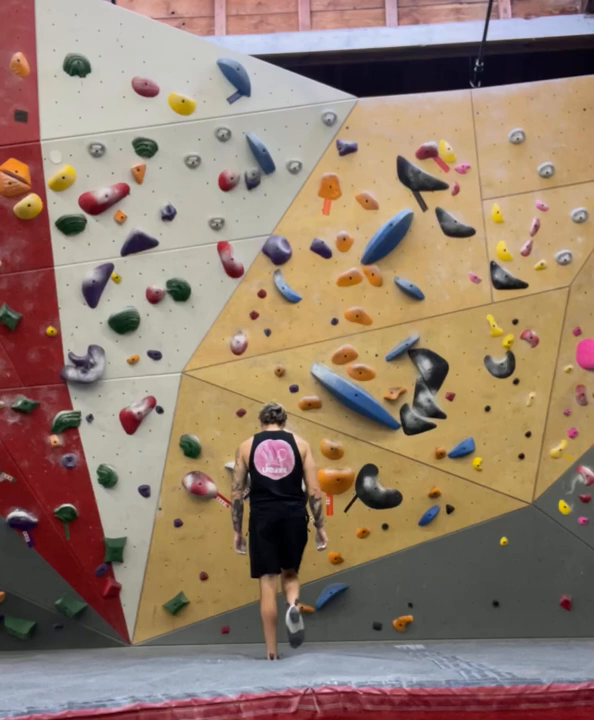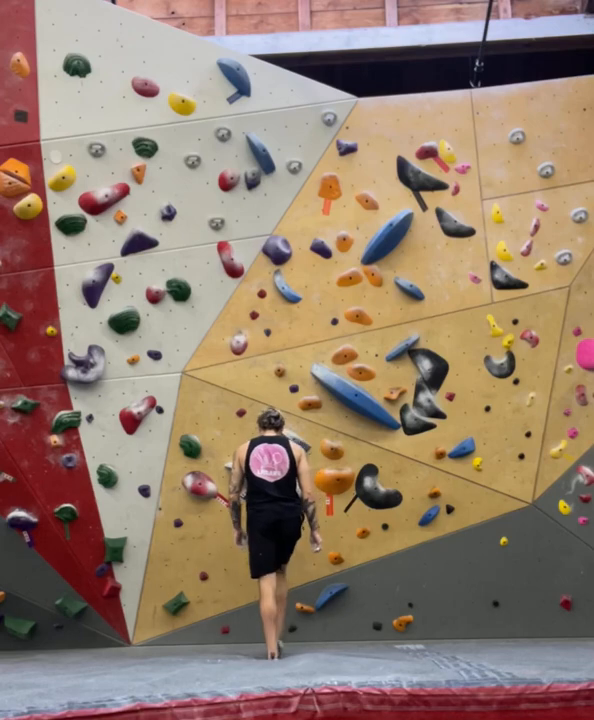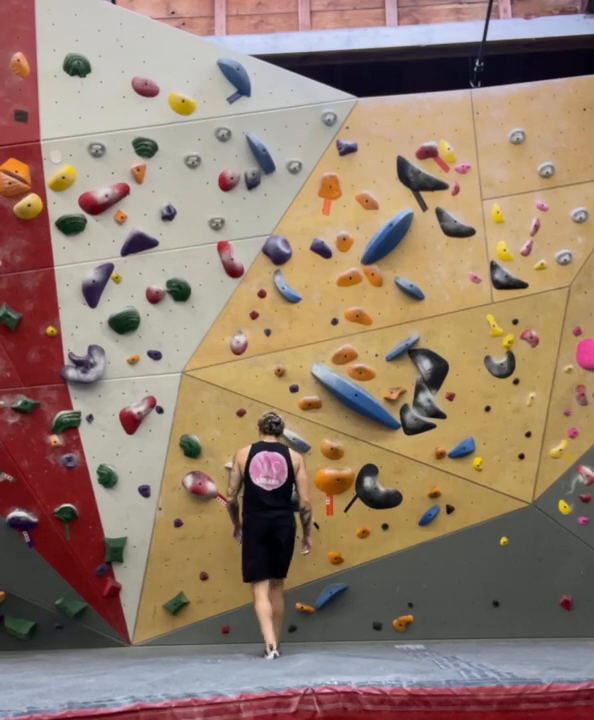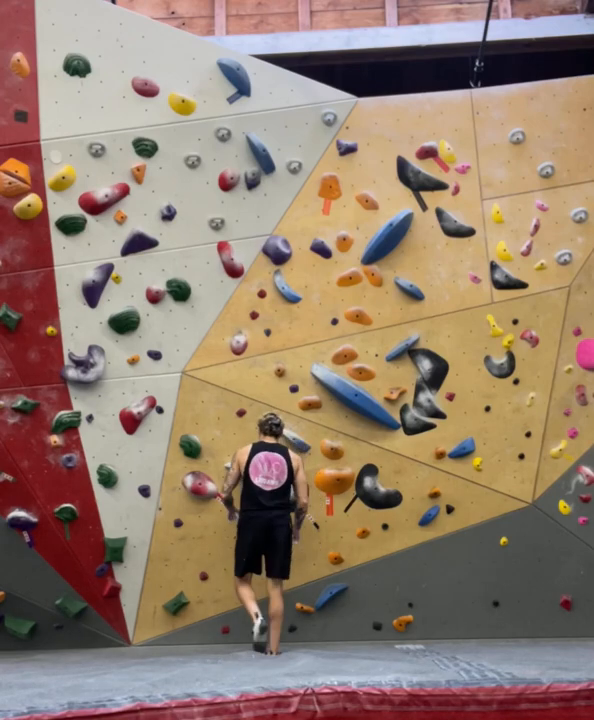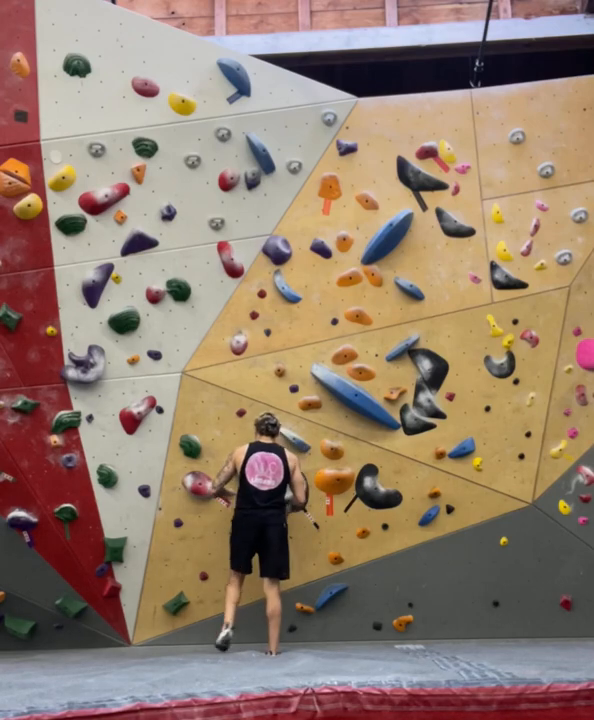
dt=0.2s
person 1, frame 1
left shoulder: (247, 446)
right shoulder: (300, 444)
left elbow: (236, 493)
right elbow: (314, 490)
left wrist: (237, 530)
right wrist: (320, 526)
left hip: (263, 518)
right hip: (294, 516)
left knee: (268, 585)
right knee: (290, 574)
left ankle: (271, 653)
right ankle: (294, 607)
person 1, frame 2
left shoulder: (244, 449)
right shoulder: (295, 449)
left elbow: (233, 495)
right elbow: (307, 494)
left wrist: (237, 528)
right wrist: (314, 529)
left hip: (260, 519)
right hip: (289, 517)
left knee: (266, 586)
right knee: (279, 572)
left ankle: (273, 651)
right ankle: (277, 640)
person 1, frame 3
left shoulder: (243, 454)
right shoulder: (294, 457)
left elbow: (231, 497)
right elbow: (305, 502)
left wrist: (237, 524)
right wrist: (306, 534)
left hip: (255, 525)
right hip: (283, 525)
left knee: (260, 591)
right knee: (277, 587)
left ankle: (270, 647)
right ankle: (274, 645)
person 1, frame 4
left shoulder: (244, 453)
right shoulder: (293, 458)
left elbow: (225, 493)
right elbow: (303, 501)
left wrist: (232, 509)
right wrist: (296, 526)
left hip: (251, 523)
right hip: (280, 525)
left knee: (242, 581)
right knee: (275, 588)
left ankle: (256, 617)
right ankle: (274, 649)
person 1, frame 5
left shoulder: (241, 452)
right shoulder: (290, 457)
left elbow: (216, 487)
right elbow: (300, 499)
left hip: (245, 522)
right hip: (274, 524)
left knee: (236, 577)
right knee: (272, 588)
left ankle: (227, 626)
right ankle: (273, 649)
